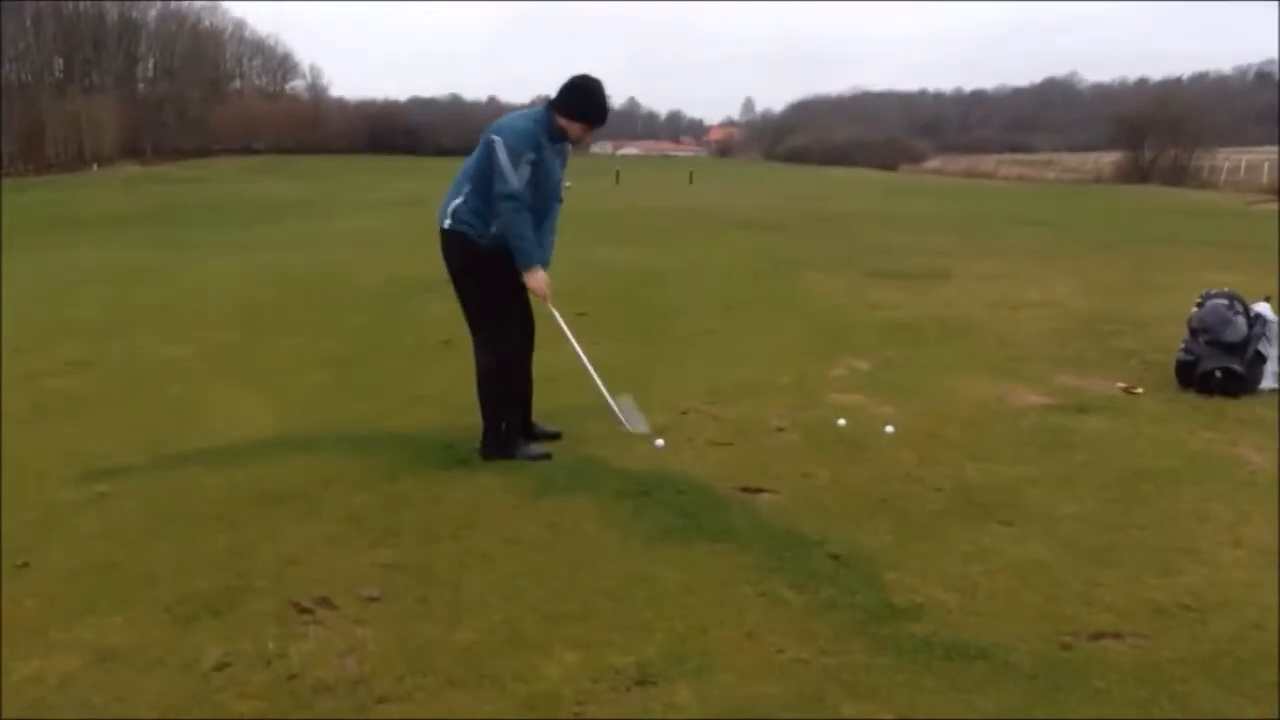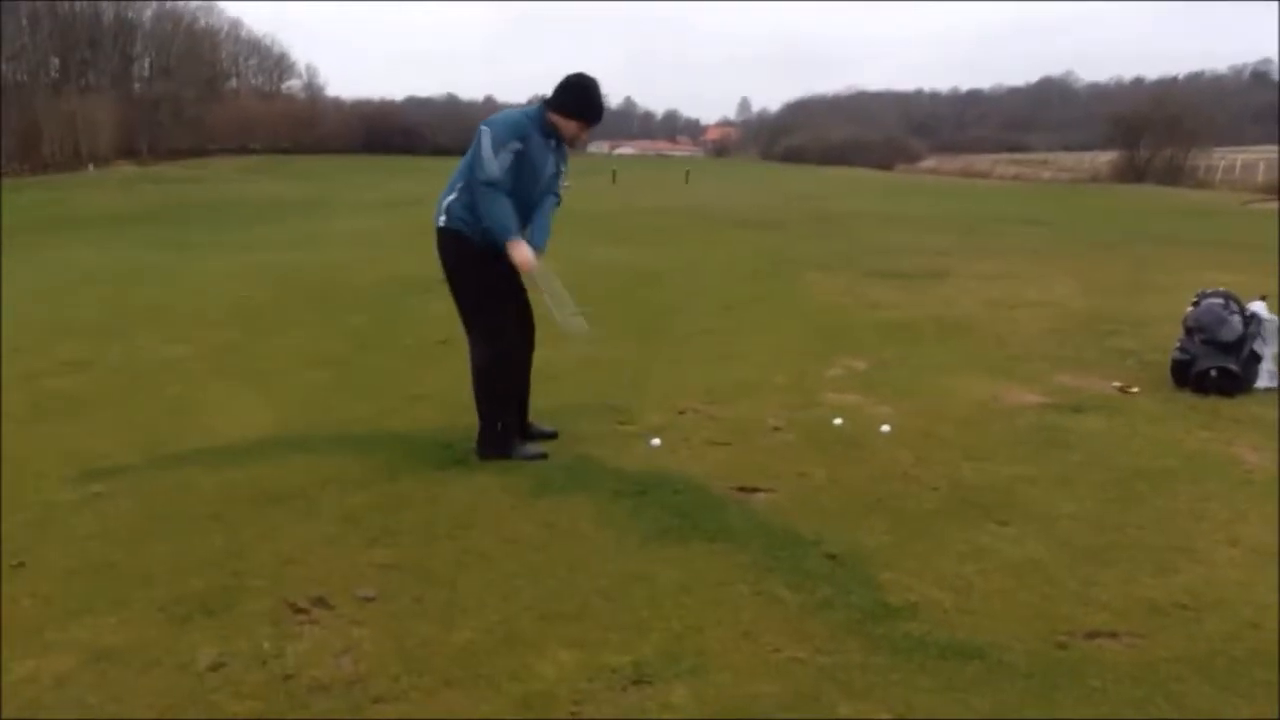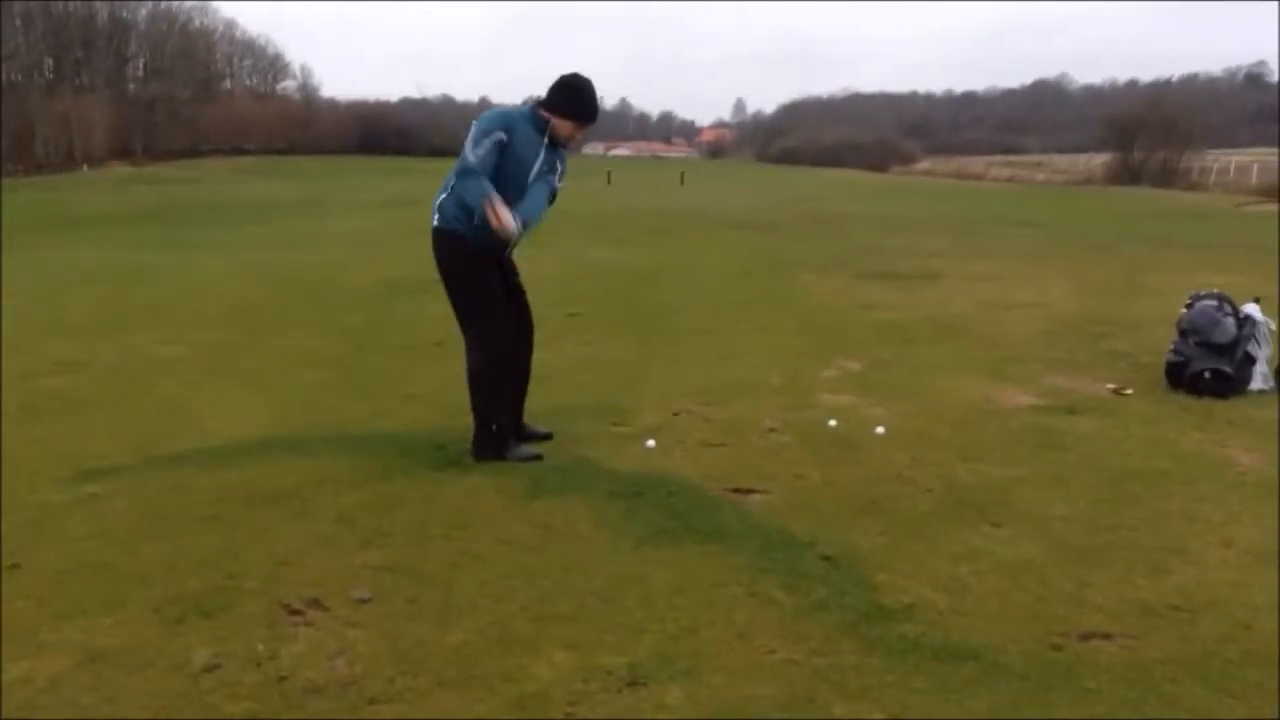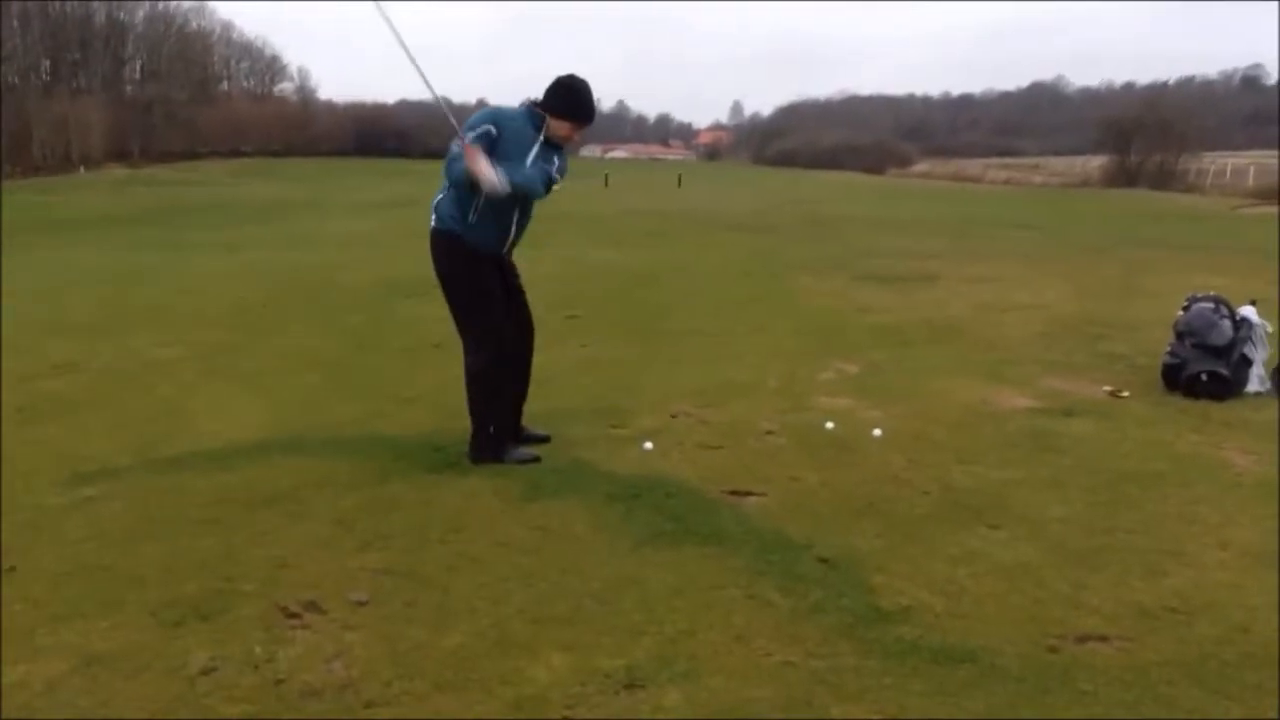
dt=0.5s
person 1, frame 1
left shoulder: (557, 145)
right shoulder: (516, 133)
left elbow: (549, 207)
right elbow: (510, 202)
left wrist: (541, 263)
right wrist: (530, 266)
left hip: (497, 243)
right hip: (468, 238)
left knee: (520, 332)
right knee: (497, 337)
left ankle: (519, 422)
right ankle: (499, 438)
person 1, frame 2
left shoulder: (557, 150)
right shoulder: (508, 127)
left elbow: (546, 201)
right elbow: (489, 188)
left wrist: (533, 247)
right wrist: (514, 241)
left hip: (498, 244)
right hip: (464, 236)
left knee: (520, 330)
right knee: (493, 336)
left ankle: (515, 422)
right ankle: (496, 438)
person 1, frame 3
left shoulder: (555, 153)
right shoulder: (499, 123)
left elbow: (541, 194)
right elbow: (469, 176)
left wrist: (515, 221)
right wrist: (491, 206)
left hip: (494, 244)
right hip: (459, 236)
left knee: (518, 331)
right knee: (489, 337)
left ankle: (510, 422)
right ankle: (491, 438)
person 1, frame 4
left shoulder: (554, 155)
right shoulder: (495, 121)
left elbow: (533, 183)
right elbow: (455, 167)
left wrist: (496, 176)
right wrist: (475, 171)
left hip: (495, 249)
right hip: (457, 239)
left knee: (519, 334)
right knee: (487, 339)
left ankle: (508, 424)
right ankle: (488, 441)
